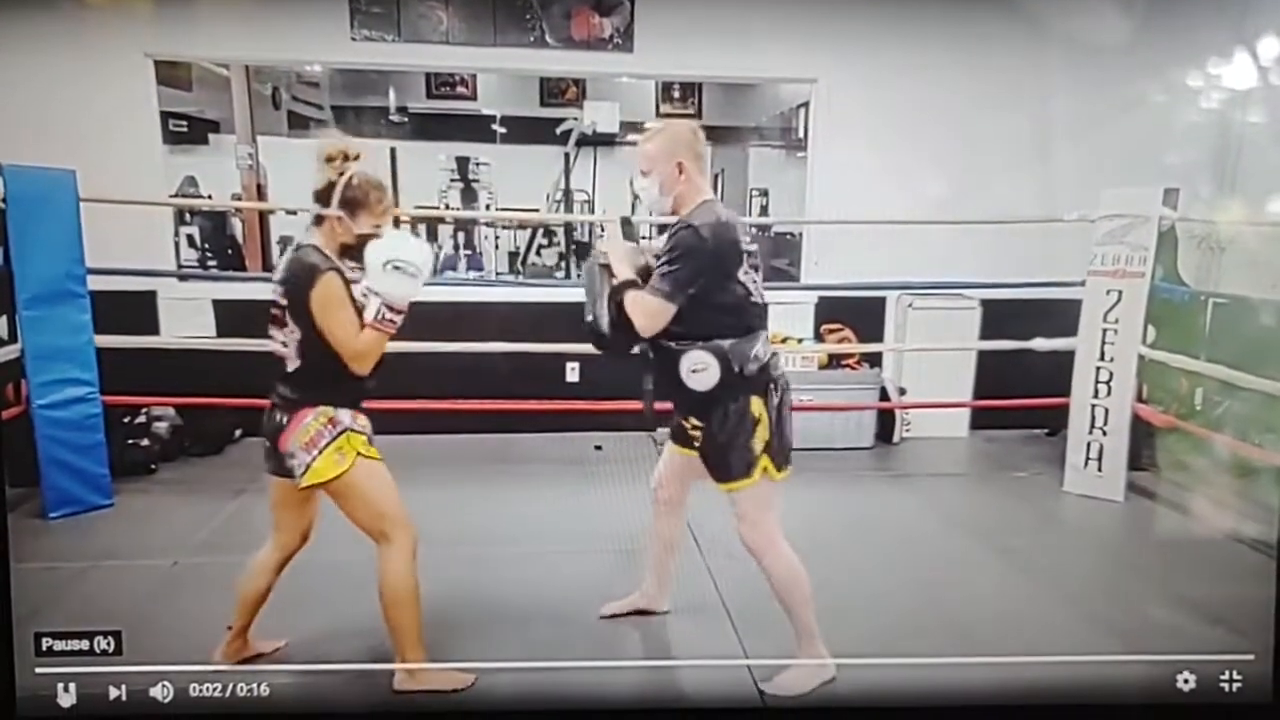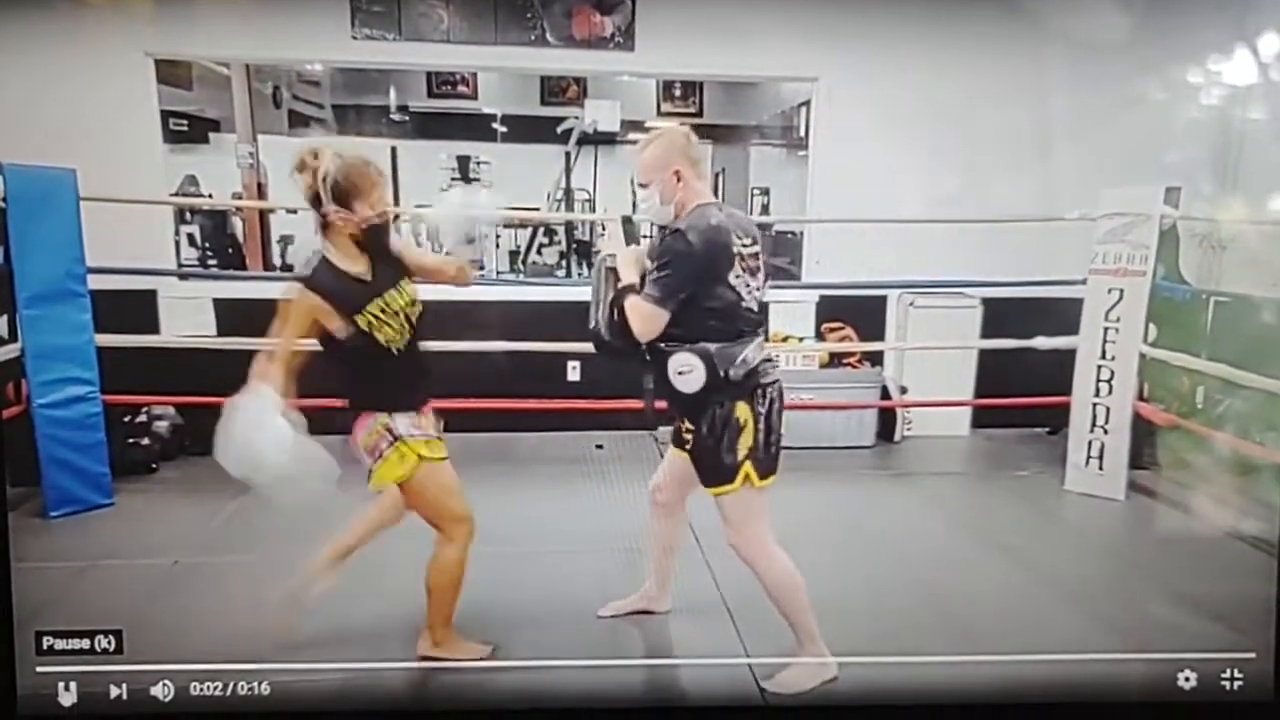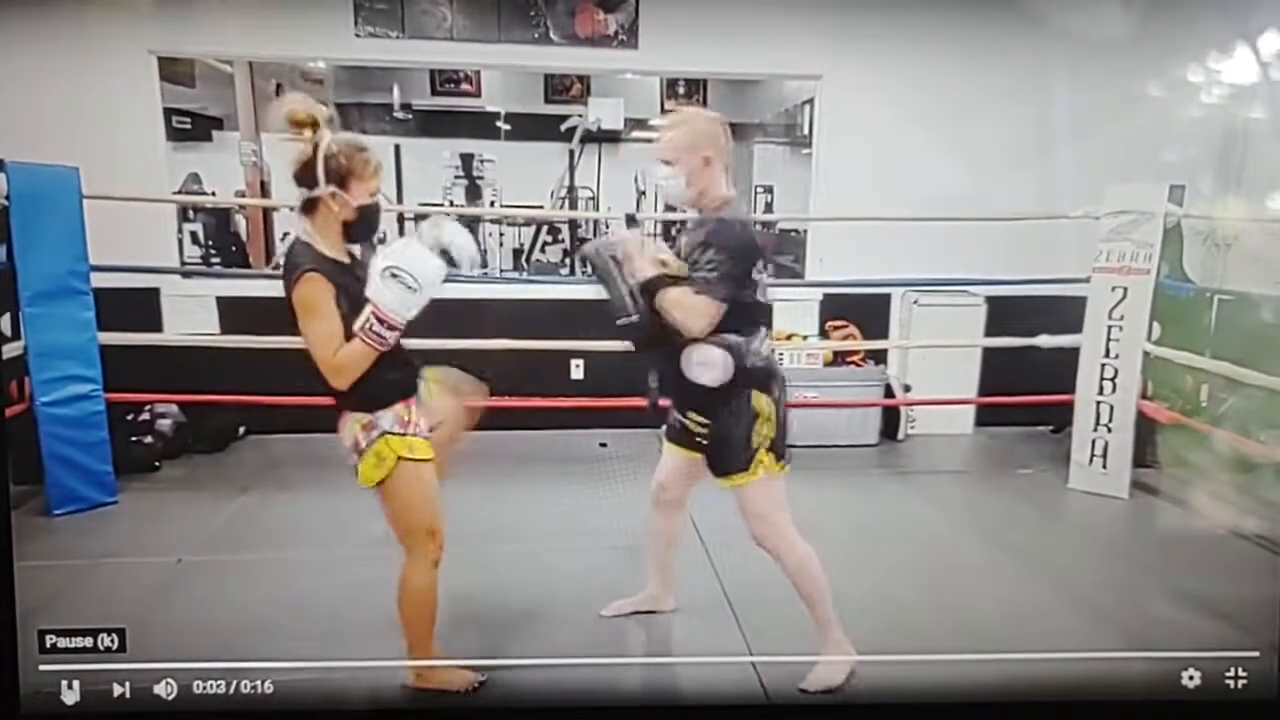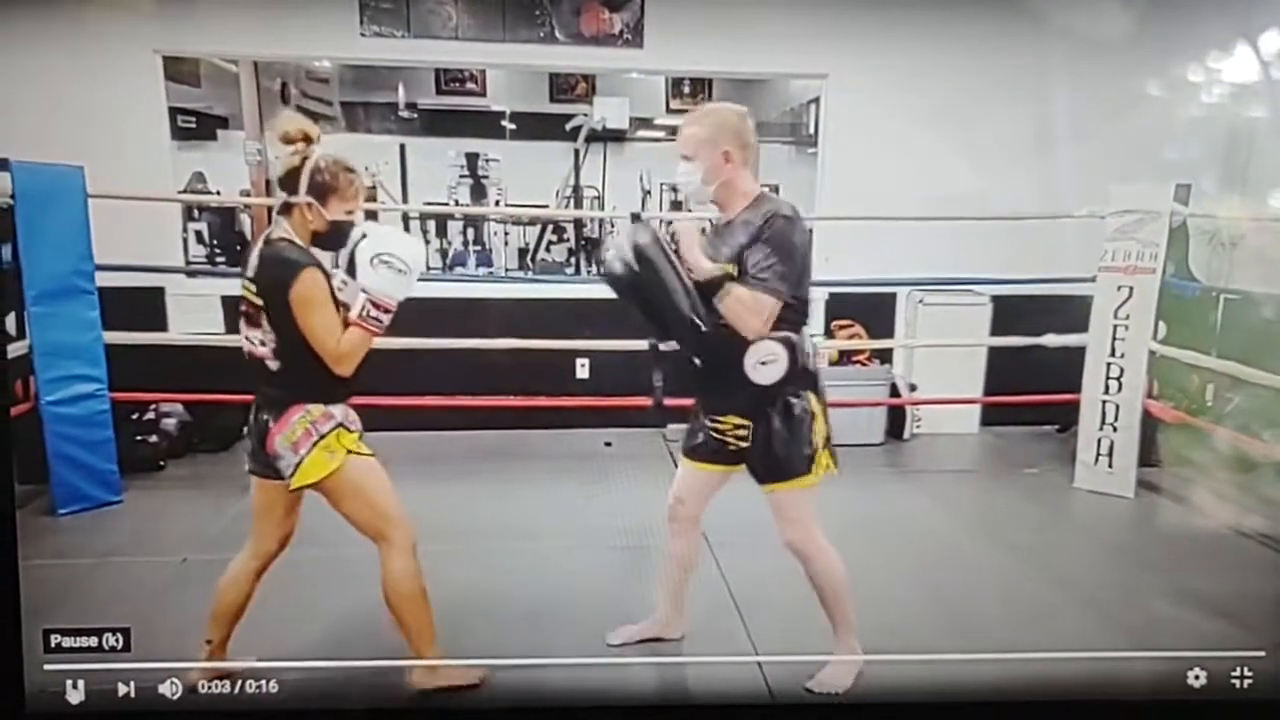
dt=0.5s
person 1, frame 1
left shoulder: (696, 234)
right shoulder: (716, 223)
left elbow: (648, 320)
left wrist: (622, 270)
right wrist: (641, 275)
left hip: (741, 400)
right hip: (710, 395)
left knee: (759, 533)
right knee: (666, 489)
left ankle: (815, 653)
right ankle: (655, 592)
person 1, frame 2
left shoulder: (686, 239)
right shoulder: (737, 227)
left elbow: (646, 326)
left wrist: (629, 277)
right wrist: (651, 273)
left hip: (734, 404)
right hip: (715, 399)
left knee: (749, 539)
right knee: (665, 494)
left ankle: (815, 653)
right ankle: (657, 593)
person 1, frame 3
left shoulder: (728, 230)
right shoulder: (707, 226)
left elbow: (698, 317)
left wrist: (646, 270)
right wrist: (655, 264)
left hip: (742, 397)
right hip: (704, 394)
left knee: (770, 527)
right knee: (666, 491)
left ankle: (836, 645)
right ankle: (658, 591)
person 1, frame 4
left shoulder: (777, 224)
right shoulder: (722, 225)
left elbow: (753, 318)
left wrist: (697, 263)
right wrist: (676, 269)
left hip: (779, 401)
right hip: (721, 397)
left knee: (801, 533)
right knee: (682, 508)
left ankle: (848, 645)
right ankle: (670, 619)
person 2, frame 1
left shoulder: (302, 260)
right shoulder: (323, 277)
right elbow: (360, 357)
left wrist: (380, 293)
right wrist: (391, 297)
left hip: (293, 420)
right hip: (326, 425)
left knee: (287, 539)
right knee: (399, 538)
left ankle: (234, 643)
right ankle: (412, 667)
person 2, frame 2
left shoulder: (382, 249)
right shoulder: (315, 291)
left elbow: (452, 272)
right elbow: (277, 362)
left hip: (406, 404)
right hip: (390, 422)
left knee: (394, 503)
right knee: (458, 526)
left ankle: (322, 567)
right ankle: (438, 638)
person 2, frame 3
left shoulder: (336, 242)
right shoulder: (312, 274)
left elbow: (361, 292)
right elbow: (341, 374)
left wrist: (420, 247)
right wrist: (390, 310)
left hip: (399, 385)
right hip: (376, 416)
left knee: (467, 395)
right knee: (424, 540)
left ankle: (422, 477)
right ankle: (426, 667)
person 2, frame 4
left shoulder: (264, 254)
right shoulder: (301, 271)
right elbow: (341, 359)
left wrist: (353, 291)
right wrist: (379, 297)
left hip: (272, 420)
right hip: (313, 424)
left knee: (262, 545)
right knee: (397, 535)
left ankle: (212, 658)
right ankle: (428, 665)
